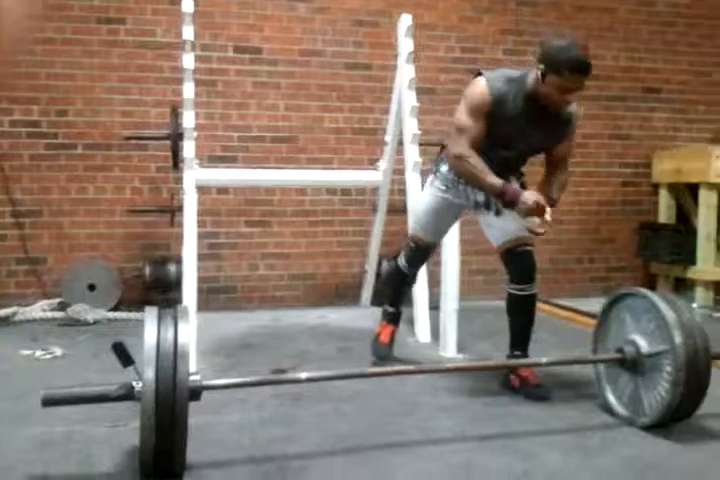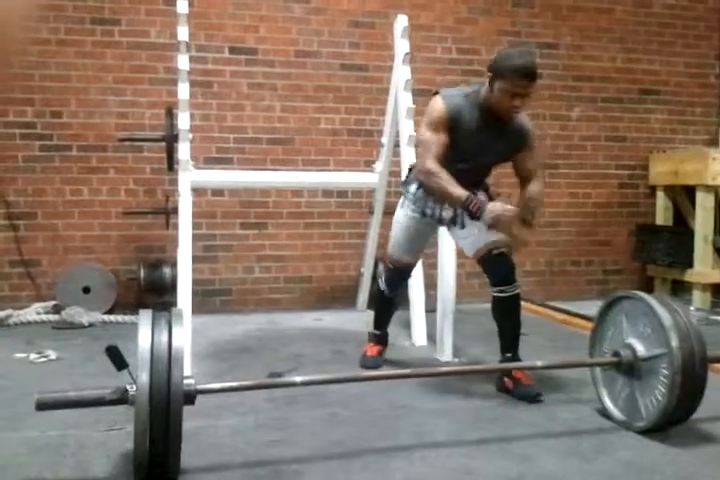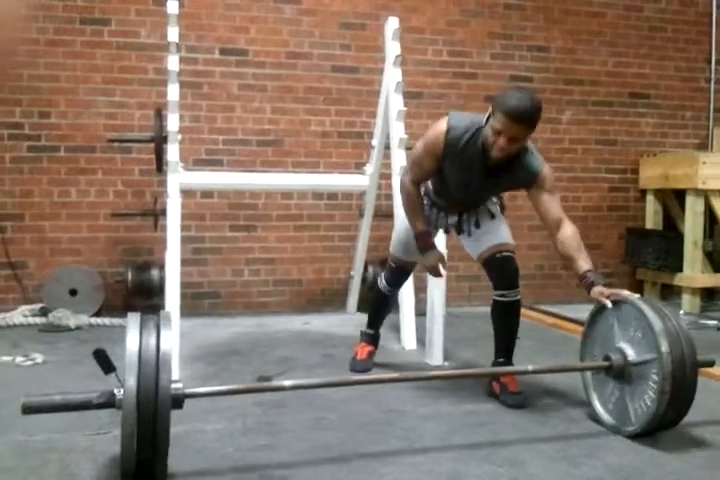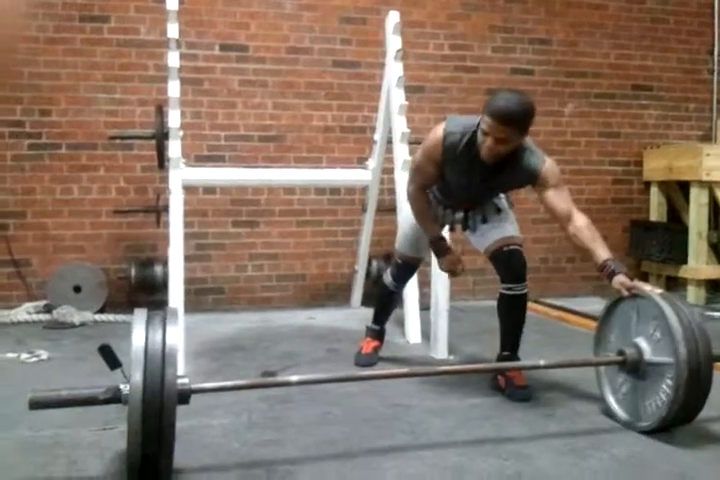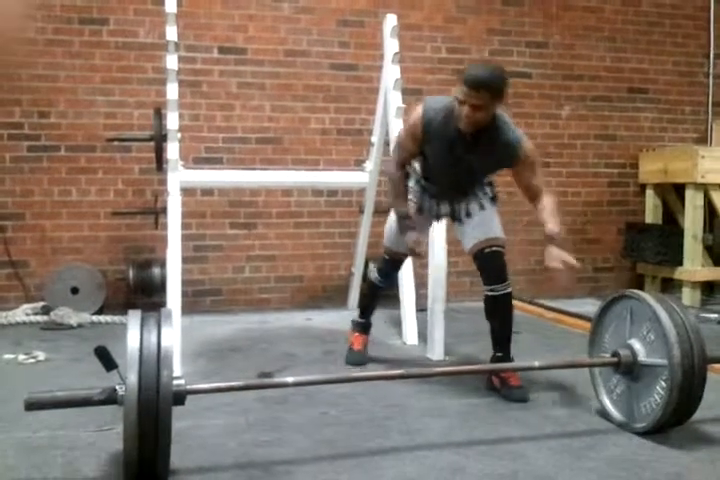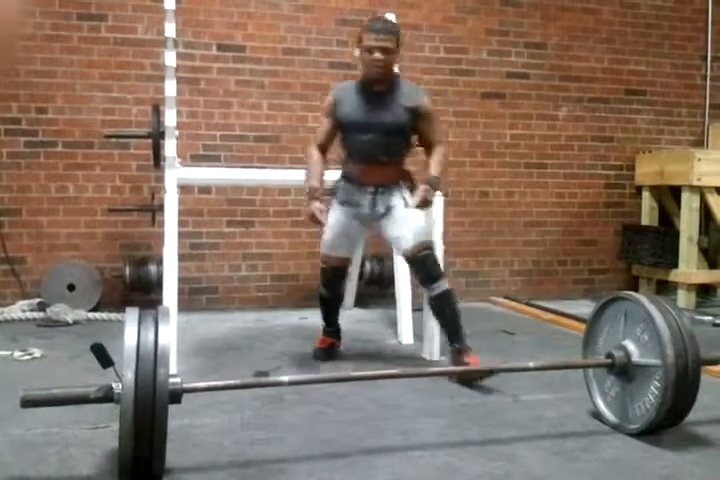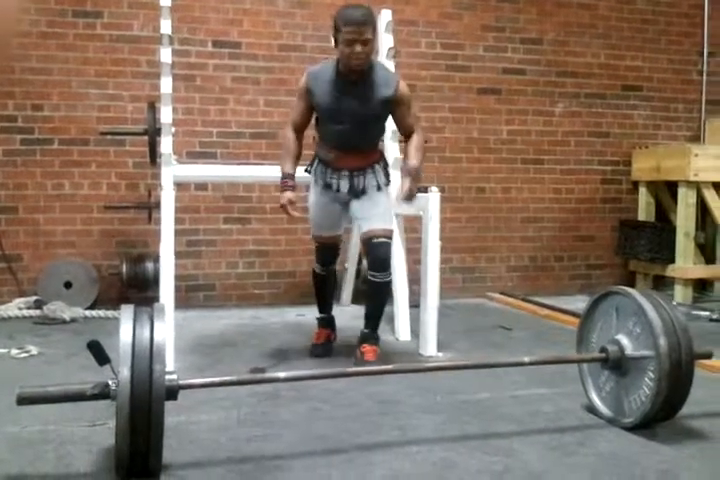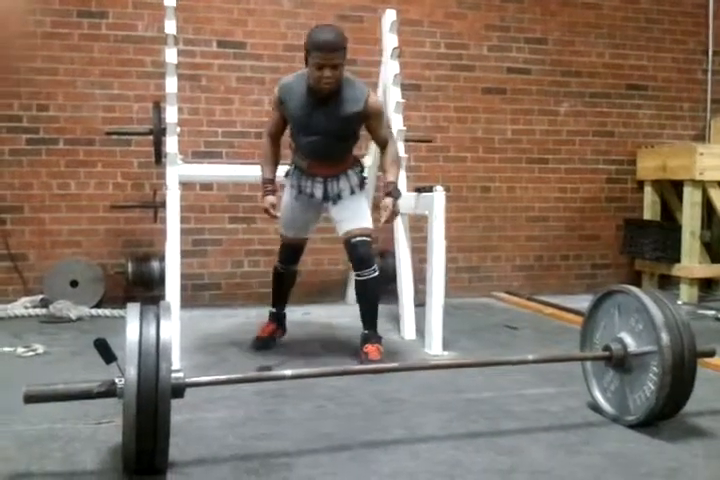
dt=0.4s
person 1, frame 1
left shoulder: (566, 117)
right shoulder: (487, 90)
left elbow: (558, 168)
right elbow: (458, 153)
left wrist: (545, 202)
right wrist: (513, 195)
left hip: (505, 183)
right hip: (455, 175)
left knee: (524, 267)
right knee: (417, 251)
left ankle: (517, 364)
right ankle: (389, 317)
person 1, frame 2
left shoulder: (521, 129)
right shoulder: (445, 106)
left elbow: (532, 180)
right elbow: (427, 168)
left wrist: (522, 222)
right wrist: (479, 208)
left hip: (474, 198)
right hip: (424, 194)
left knee: (503, 270)
right knee: (396, 270)
left ankle: (510, 366)
right ankle: (377, 338)
person 1, frame 3
left shoulder: (533, 170)
right shoulder: (448, 132)
left elbow: (560, 226)
right elbow: (409, 181)
left wrist: (592, 280)
right wrist: (425, 243)
left hip: (479, 210)
right hip: (429, 202)
left knee: (507, 274)
right knee: (397, 270)
left ankle: (502, 371)
right ankle: (369, 339)
person 1, frame 4
left shoulder: (537, 166)
right shoulder: (445, 136)
left elbow: (572, 218)
right elbow: (416, 188)
left wrist: (613, 269)
right wrist: (440, 247)
left hip: (485, 205)
right hip: (433, 199)
left knee: (514, 268)
right knee: (403, 265)
left ankle: (507, 363)
right ankle: (374, 334)
person 1, frame 5
left shoulder: (513, 142)
right shoulder: (425, 116)
left elbow: (539, 193)
right elbow: (398, 166)
left wrist: (553, 241)
right wrist: (406, 222)
left hip: (472, 196)
right hip: (423, 190)
left knee: (494, 267)
right knee: (391, 259)
left ankle: (501, 363)
right ankle: (361, 327)
person 1, frame 6
left shoulder: (415, 100)
right shoulder: (339, 97)
left elbow: (435, 146)
right elbow: (318, 147)
left wrist: (430, 184)
right wrist: (313, 193)
left hip: (396, 193)
right hip: (350, 192)
left knee: (427, 266)
right knee: (331, 269)
left ankle: (460, 349)
right ankle: (330, 334)
person 1, frame 7
left shoulder: (392, 85)
right shoulder: (313, 79)
left elbow: (413, 132)
right elbow: (294, 130)
left wrist: (412, 169)
right wrist: (287, 181)
left hip: (371, 176)
right hip: (326, 174)
left knee: (380, 255)
right knee: (325, 253)
left ankle: (370, 337)
right ankle: (325, 324)
person 1, frame 8
left shoulder: (364, 99)
right shoulder: (286, 91)
left elbow: (386, 143)
right elbow: (272, 138)
left wrist: (390, 190)
right wrist: (268, 187)
left hip: (345, 181)
right hip: (301, 179)
left knee: (362, 253)
right knee: (289, 253)
left ankle: (370, 337)
right ankle: (276, 319)
